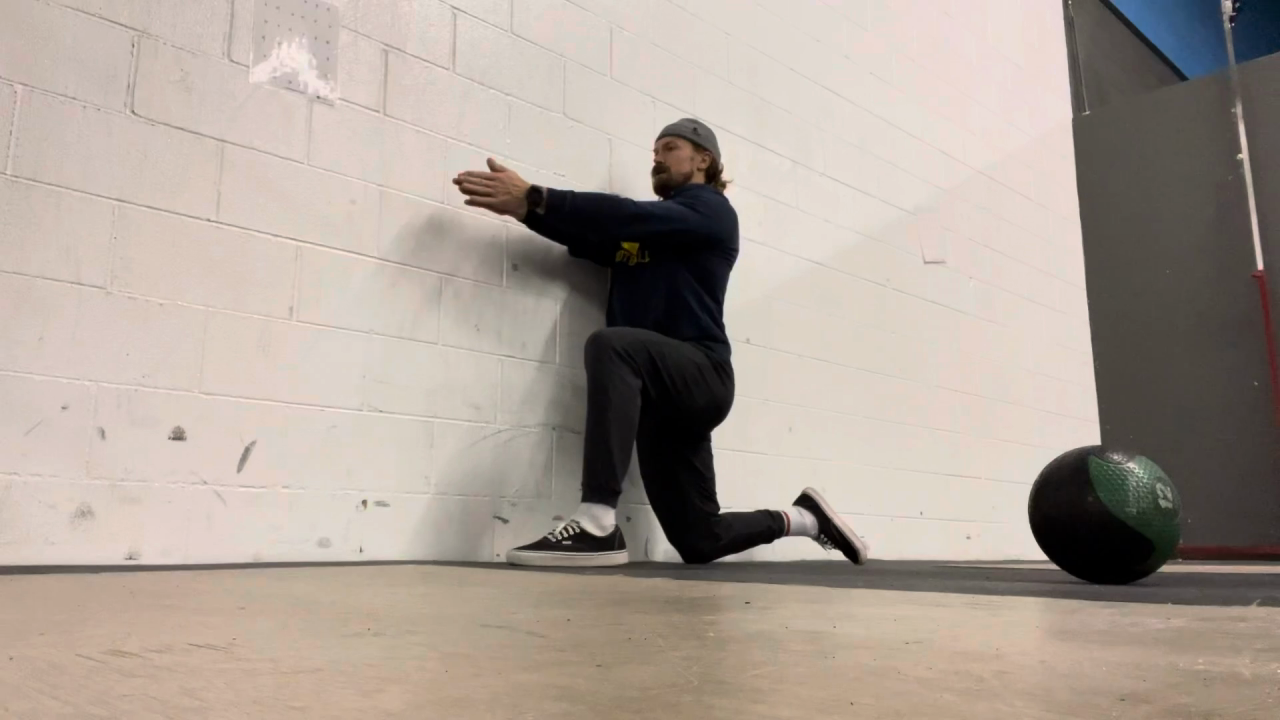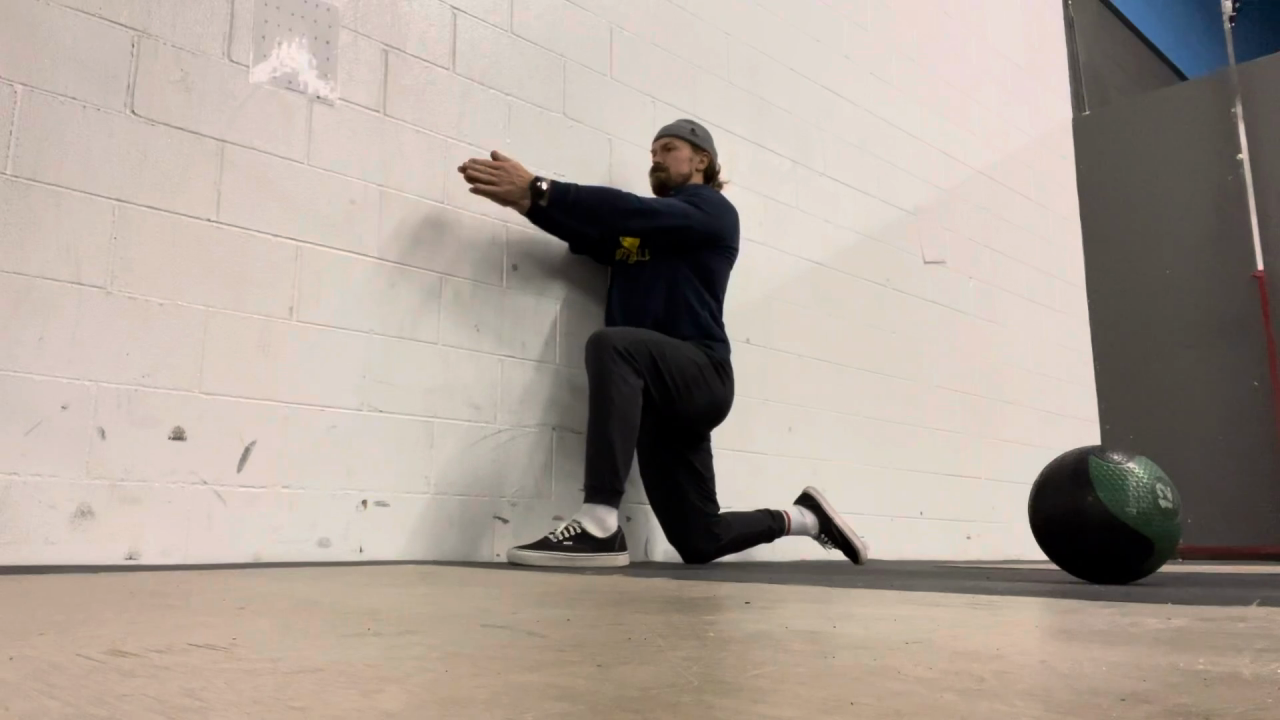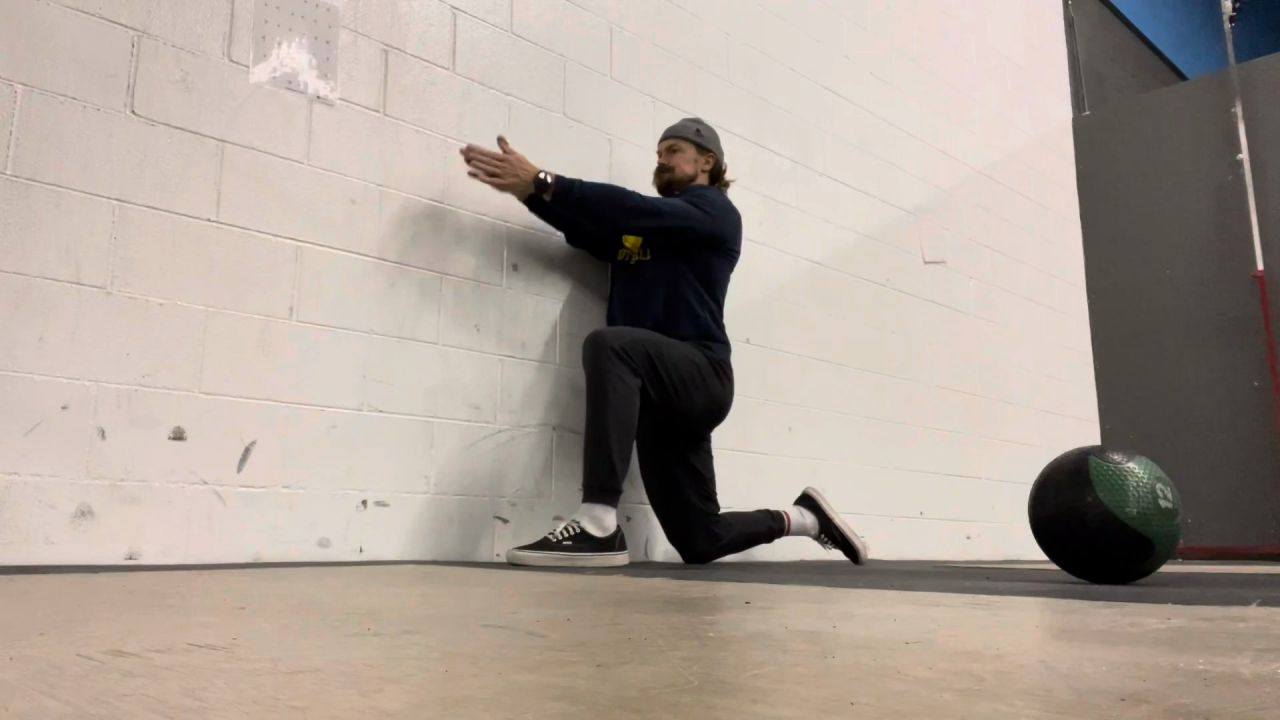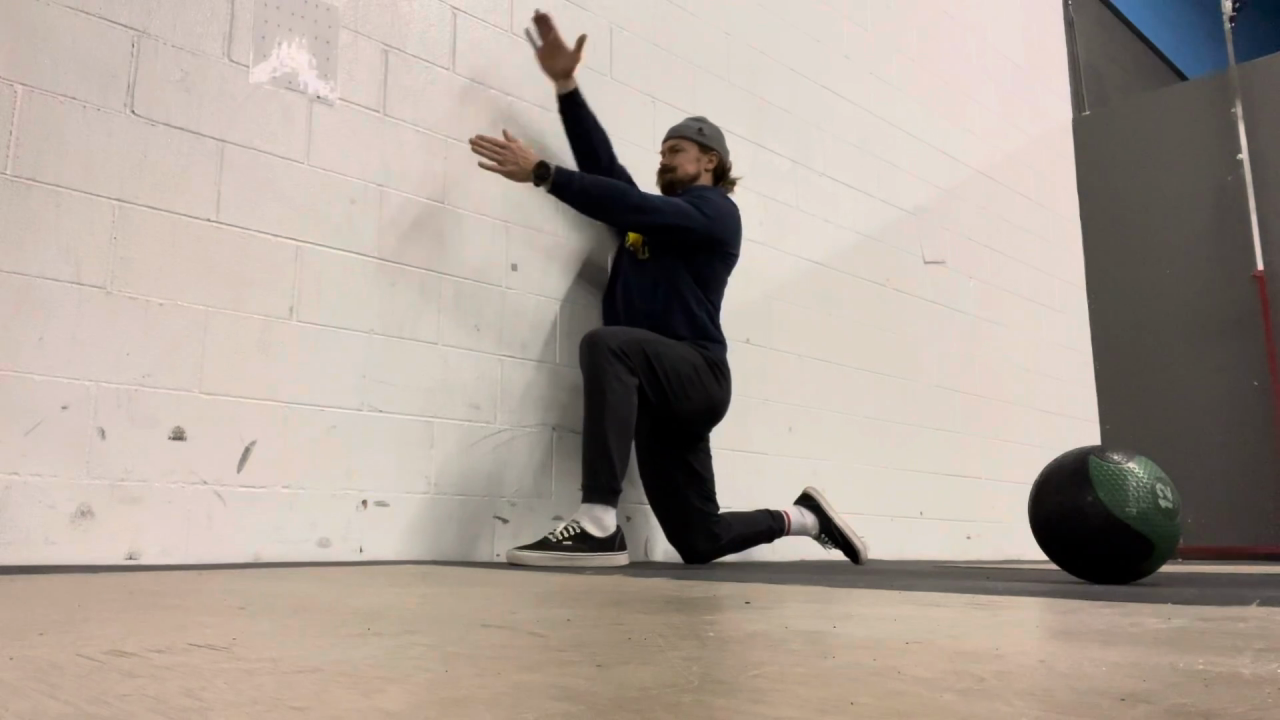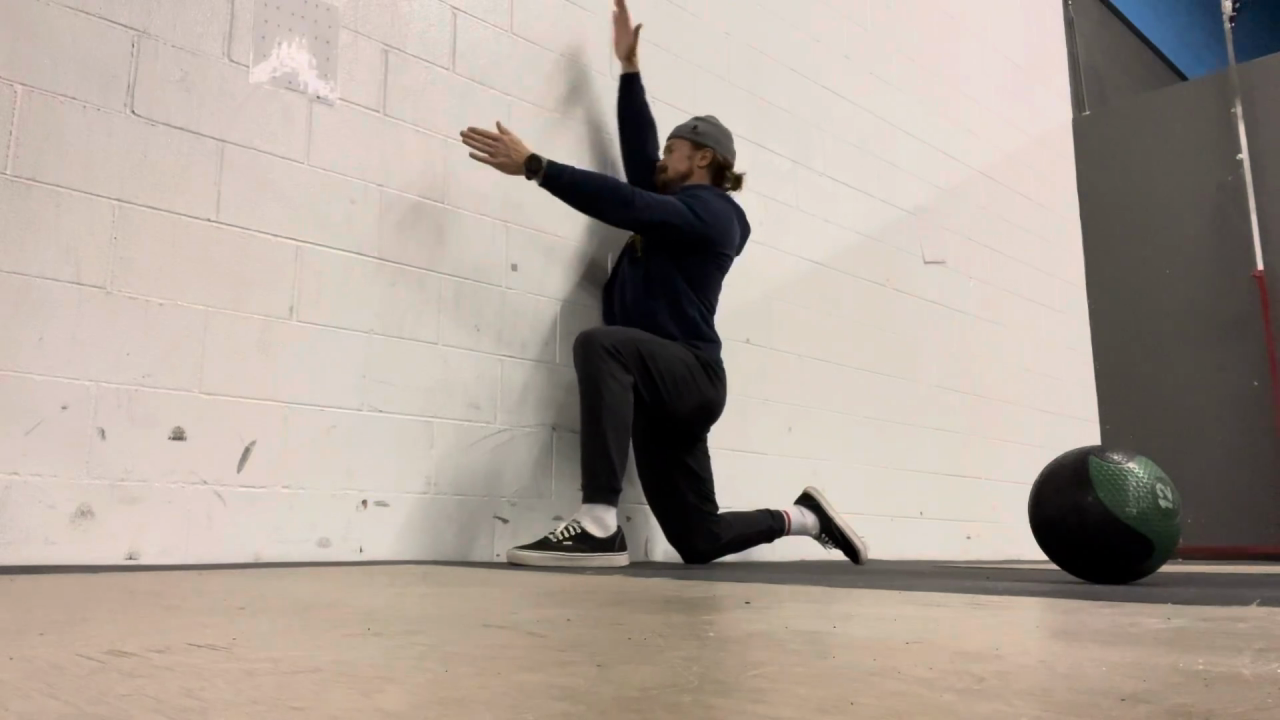
dt=0.3s
person 1, frame 1
left shoulder: (710, 210)
right shoulder: (644, 225)
left elbow: (623, 216)
right elbow: (590, 235)
left wrist: (536, 196)
right wrist: (524, 207)
left hip: (700, 377)
right hip: (660, 392)
left knee: (611, 345)
right knee: (700, 542)
left ankle: (597, 526)
right ankle: (802, 518)
person 1, frame 2
left shoulder: (711, 210)
right shoulder: (642, 224)
left elbow: (626, 210)
right elbow: (590, 232)
left wrist: (539, 188)
right wrist: (527, 200)
left hip: (700, 376)
right hip: (660, 395)
left knee: (612, 346)
right knee: (699, 542)
left ankle: (599, 526)
right ankle: (802, 517)
person 1, frame 3
left shoulder: (715, 213)
right shoulder: (644, 231)
left elbow: (631, 209)
right elbow: (591, 223)
left wrist: (541, 182)
right wrist: (532, 187)
left hip: (700, 376)
right hip: (662, 384)
left knee: (607, 345)
right knee: (700, 541)
left ankle: (599, 527)
right ankle: (805, 517)
person 1, frame 4
left shoulder: (716, 213)
right shoulder: (650, 220)
left elbow: (632, 207)
right elbow: (604, 169)
left wrist: (540, 171)
right wrist: (564, 83)
left hip: (695, 376)
right hip: (661, 387)
left knee: (606, 345)
right knee: (699, 541)
left ankle: (599, 526)
right ankle: (803, 517)
person 1, frame 5
left shoulder: (708, 212)
right shoulder: (675, 210)
left elbow: (622, 202)
right elbow: (637, 147)
left wrist: (533, 166)
right wrist: (628, 66)
left hip: (690, 376)
right hip: (666, 388)
left knee: (601, 345)
right knee: (699, 540)
left ankle: (599, 526)
right ankle: (803, 516)
